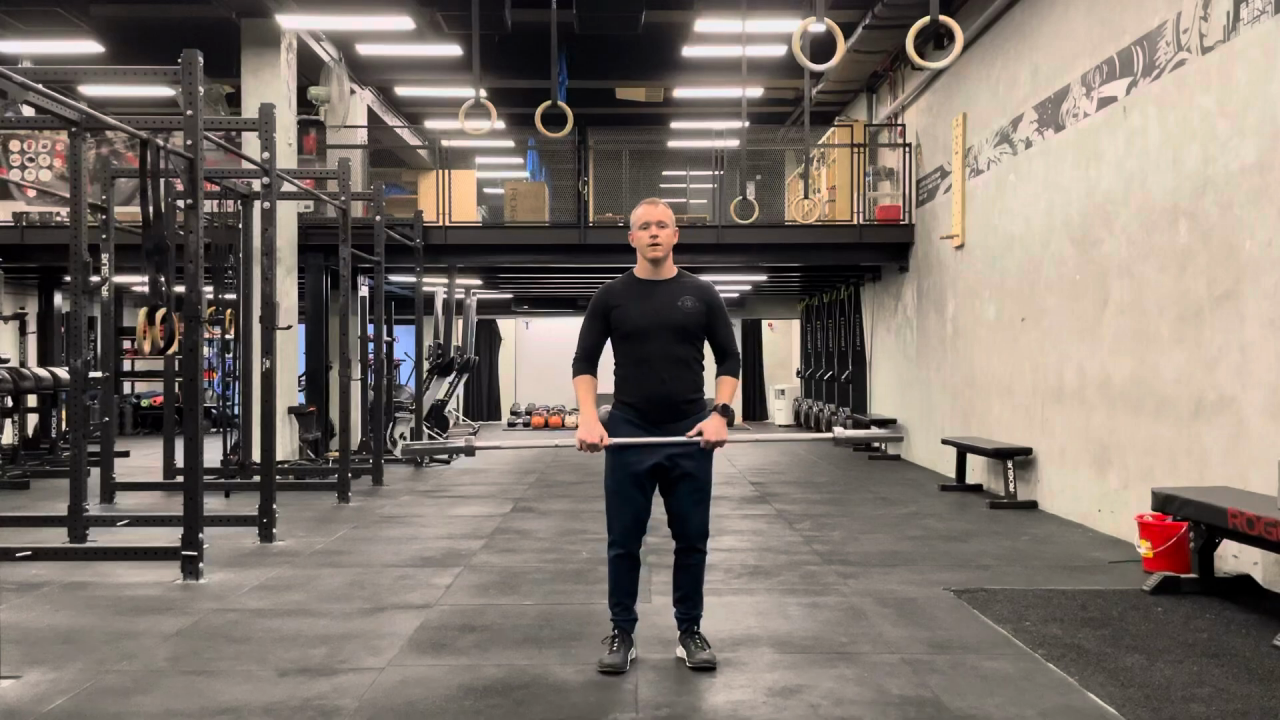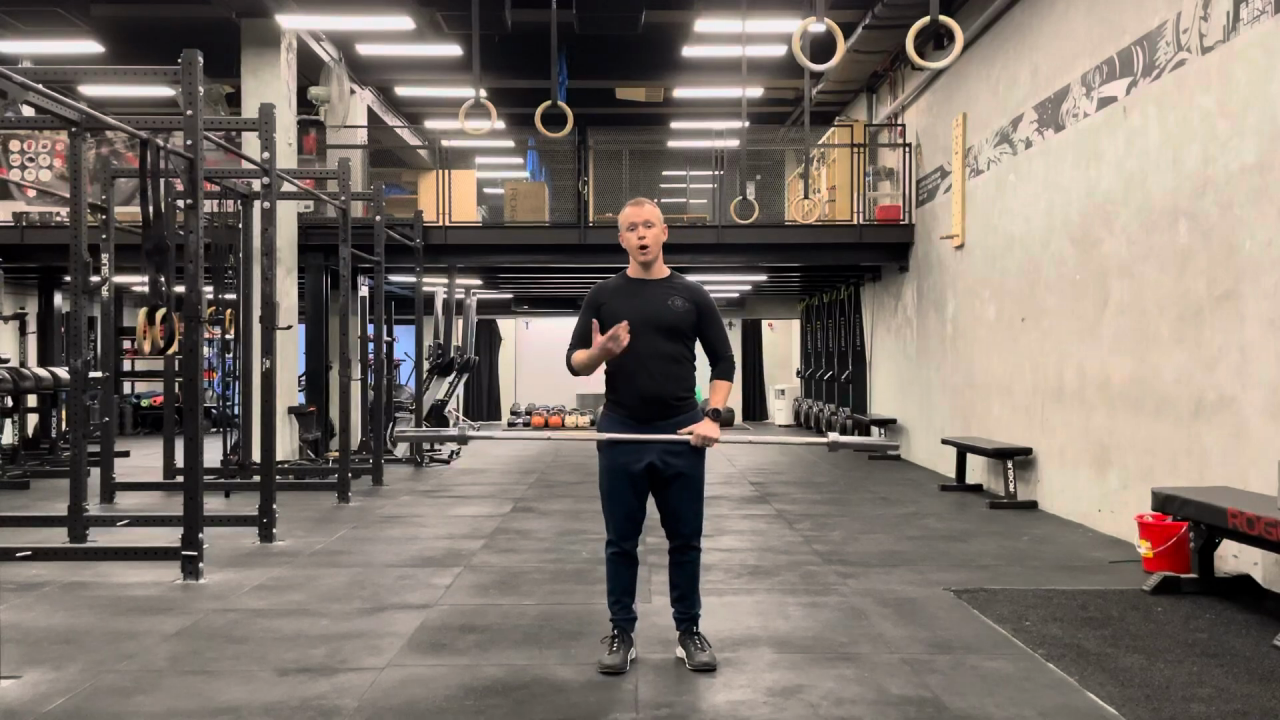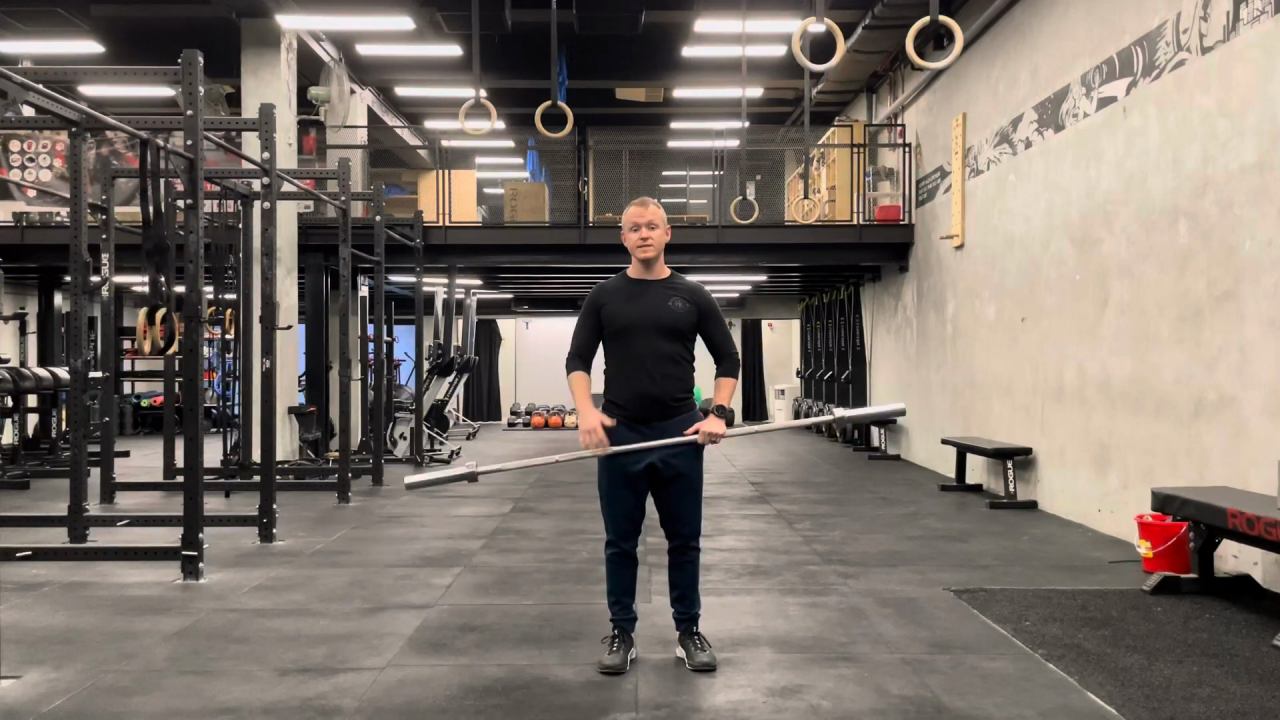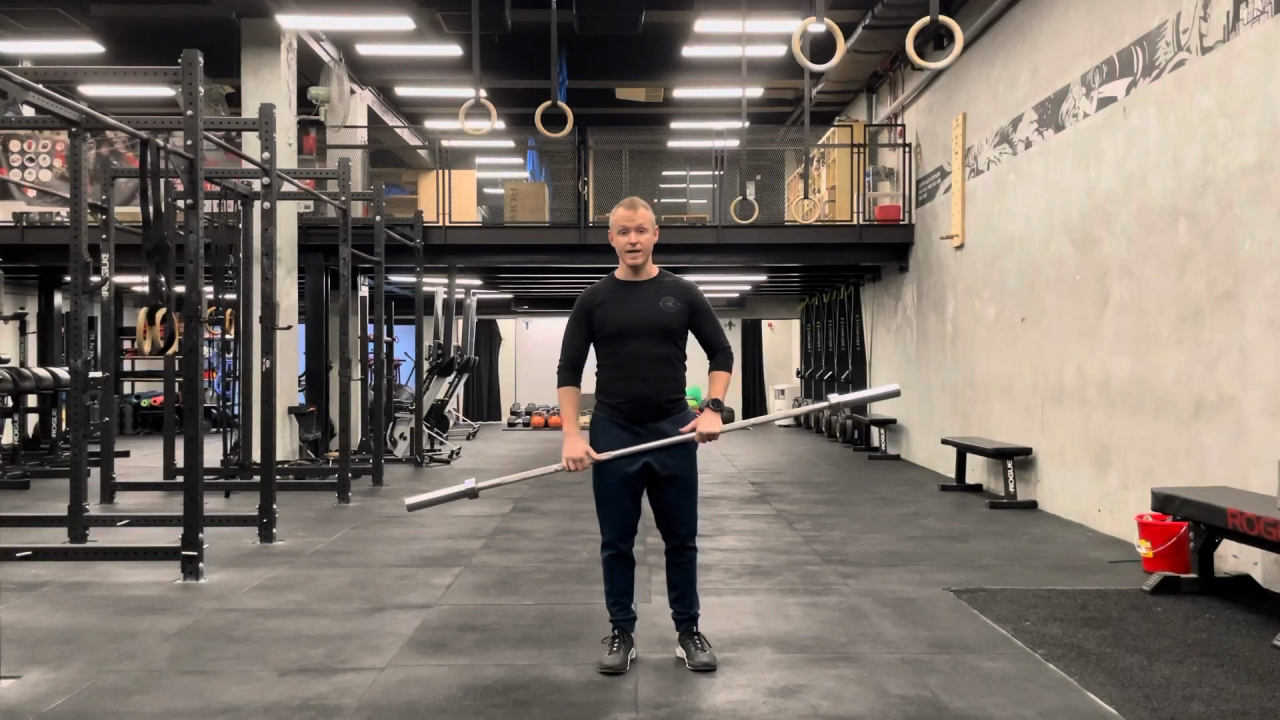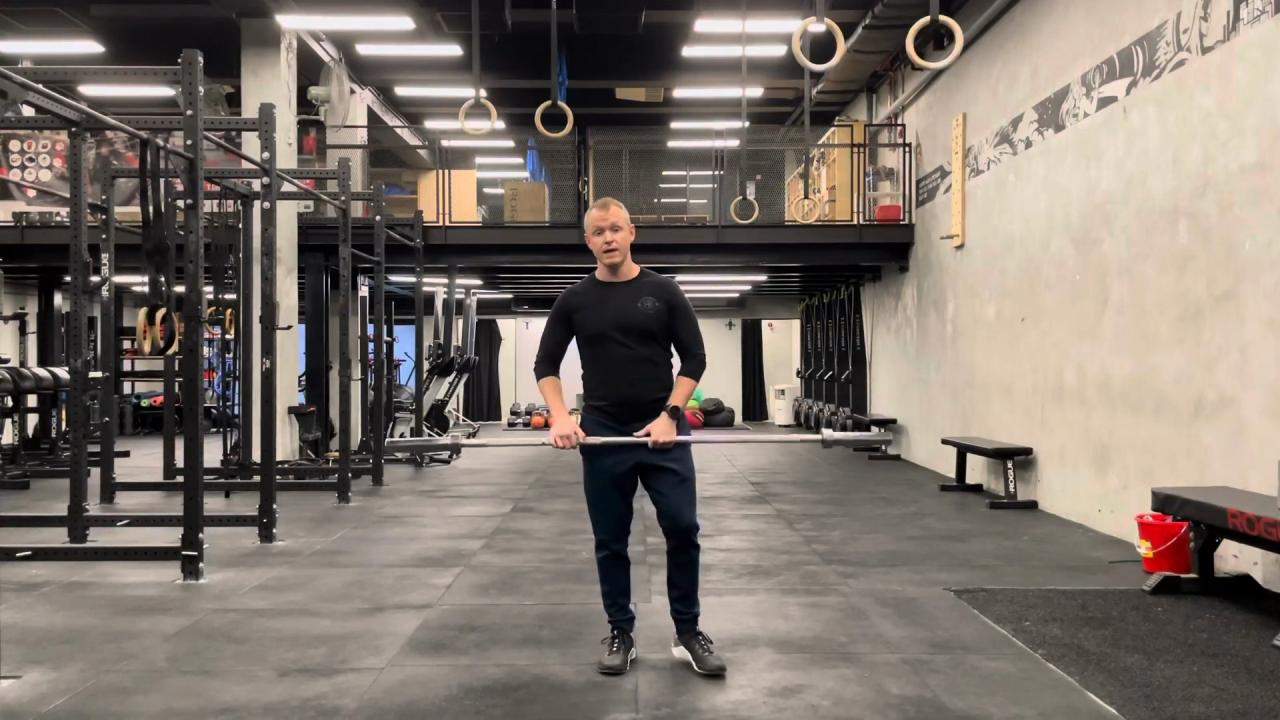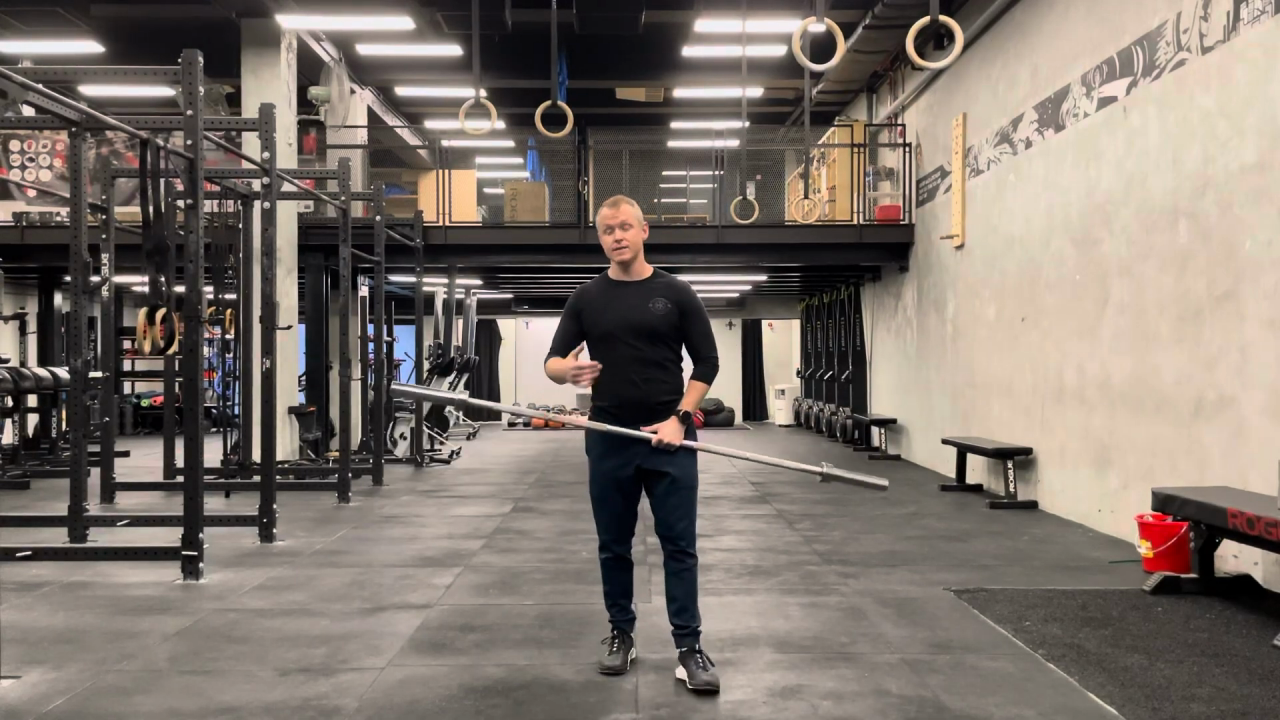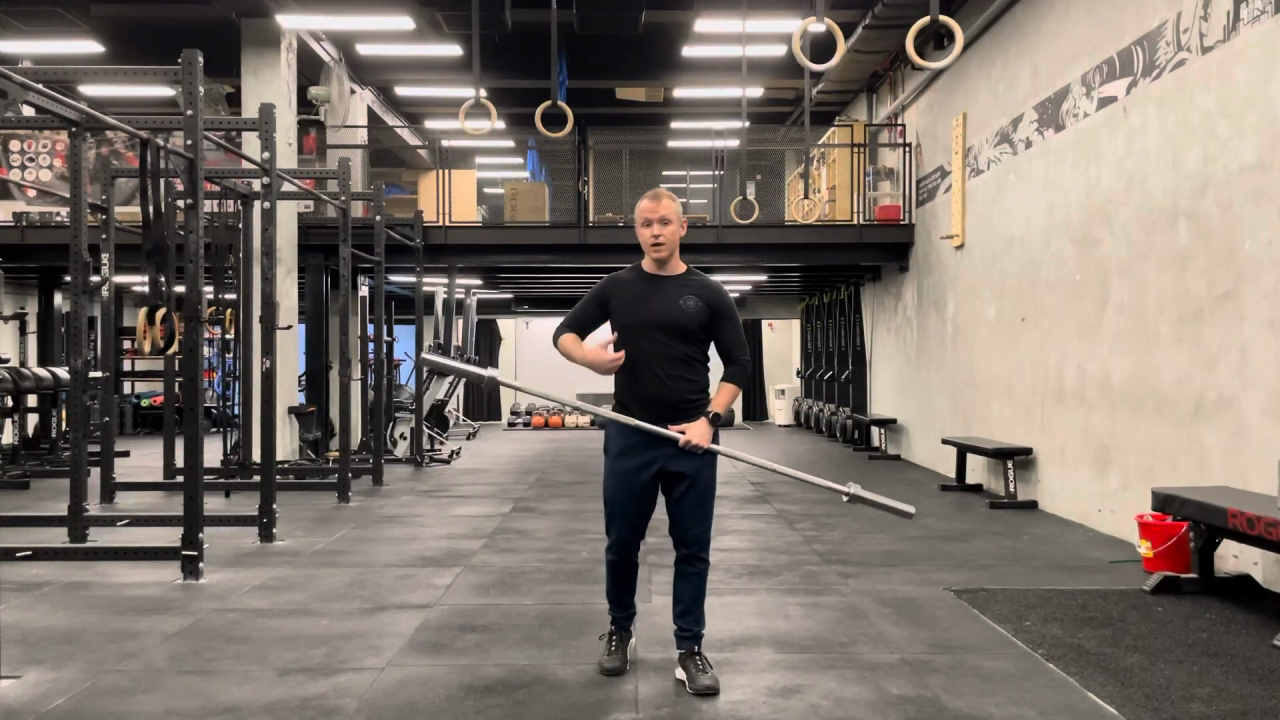
dt=0.4s
person 1, frame 1
left shoulder: (701, 294)
right shoulder: (611, 296)
left elbow: (728, 359)
right elbow: (584, 362)
left wrist: (721, 413)
right wrist: (589, 417)
left hip: (690, 433)
right hip: (628, 432)
left knee: (692, 538)
right knee: (623, 540)
left ankle: (689, 631)
right ankle: (622, 633)
person 1, frame 2
left shoulder: (692, 294)
right shoulder: (603, 295)
left elbow: (722, 360)
right elbow: (575, 361)
left wrist: (712, 416)
right wrist: (596, 353)
left hip: (681, 432)
right hip: (621, 431)
left knee: (685, 538)
right knee: (621, 540)
left ankle: (688, 630)
right ankle: (622, 633)
person 1, frame 3
left shoulder: (693, 296)
right shoulder: (603, 296)
left elbow: (727, 358)
right elbow: (577, 360)
left wrist: (718, 412)
right wrist: (587, 411)
left hip: (680, 432)
right hip: (620, 434)
left knee: (684, 539)
right knee: (620, 541)
left ankle: (688, 631)
right ankle: (621, 633)
person 1, frame 4
left shoulder: (682, 293)
right shoulder: (594, 299)
left elbow: (721, 354)
right elbow: (569, 370)
left wrist: (713, 408)
right wrist: (573, 435)
left hip: (673, 432)
right hip: (613, 434)
left knee: (681, 539)
right knee: (616, 542)
left ankle: (688, 631)
right ankle: (622, 633)
person 1, frame 5
left shoulder: (664, 291)
right shoulder: (574, 301)
left elbow: (694, 357)
right elbow: (546, 364)
left wrist: (671, 414)
right wrist: (559, 416)
left hip: (662, 431)
right hip: (602, 436)
left knee: (683, 531)
right knee: (610, 542)
left ankle: (687, 631)
right ankle: (621, 634)
person 1, frame 6
left shoulder: (676, 293)
right shoulder: (587, 298)
left elbow: (706, 362)
right elbow: (552, 364)
left wrist: (680, 418)
right wrist: (567, 368)
left hip: (669, 436)
right hip: (609, 438)
left knee: (679, 544)
right knee: (613, 544)
left ankle: (689, 647)
right ankle: (621, 633)
person 1, frame 7
left shoulder: (709, 293)
right shoulder: (616, 287)
left elbow: (738, 364)
right elbow: (564, 332)
left wrist: (710, 419)
right wrist: (585, 355)
left hip: (691, 437)
right hip: (629, 436)
left knee: (692, 549)
right knee: (621, 543)
left ankle: (689, 650)
right ankle: (621, 629)
